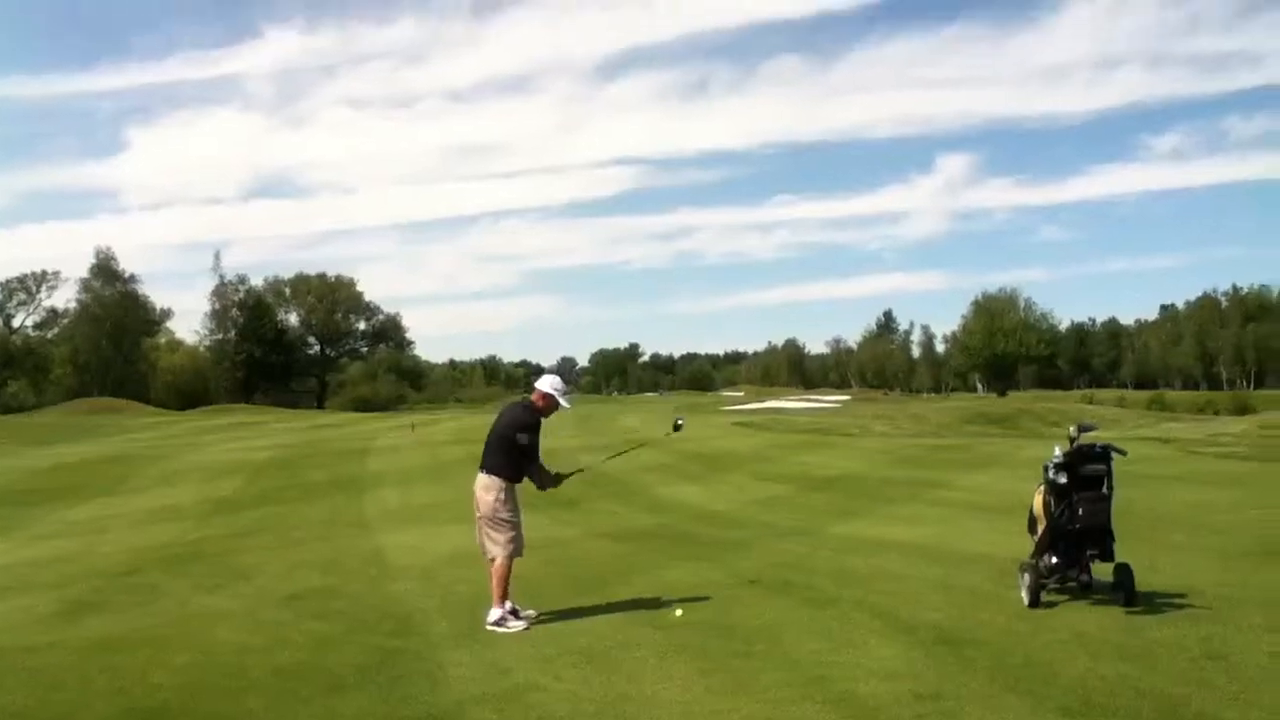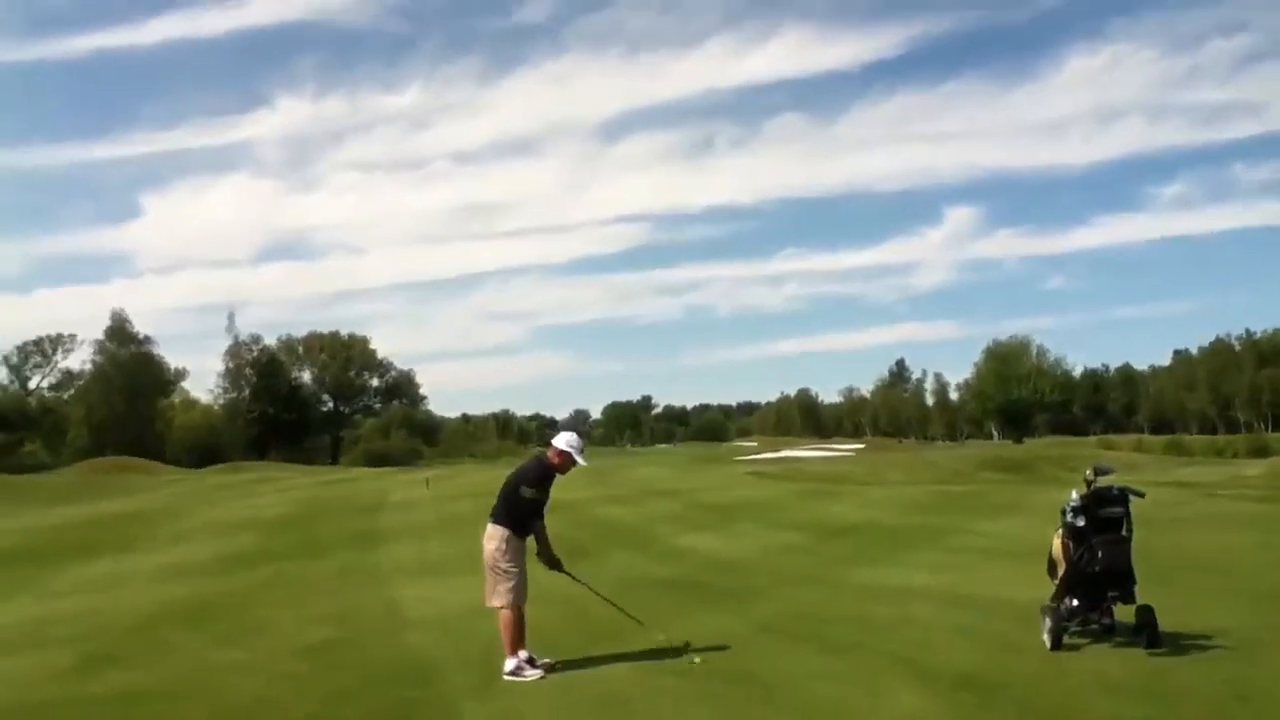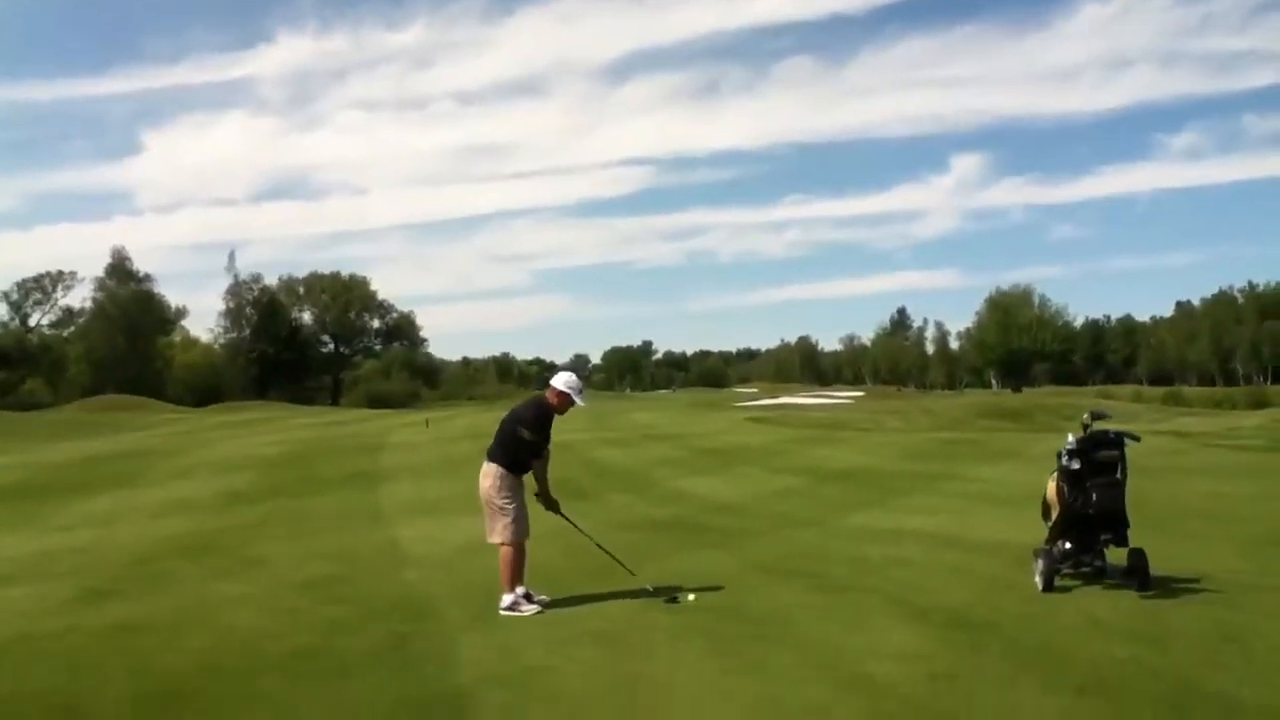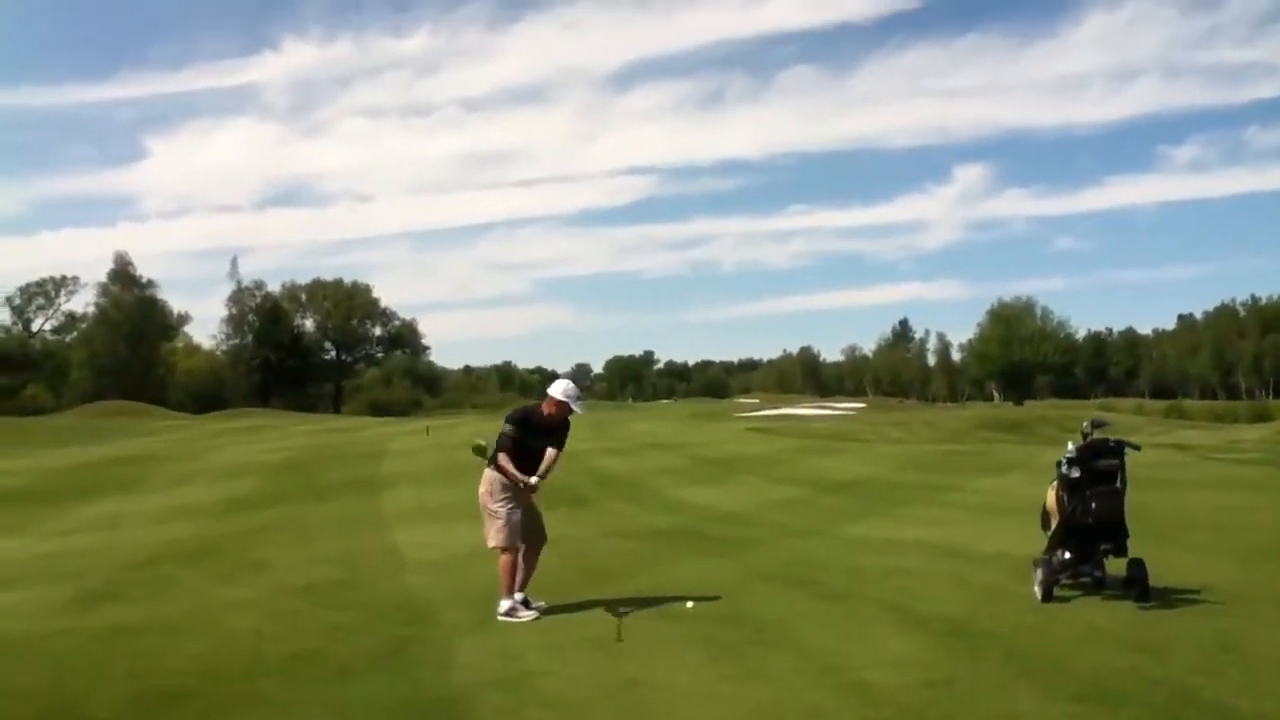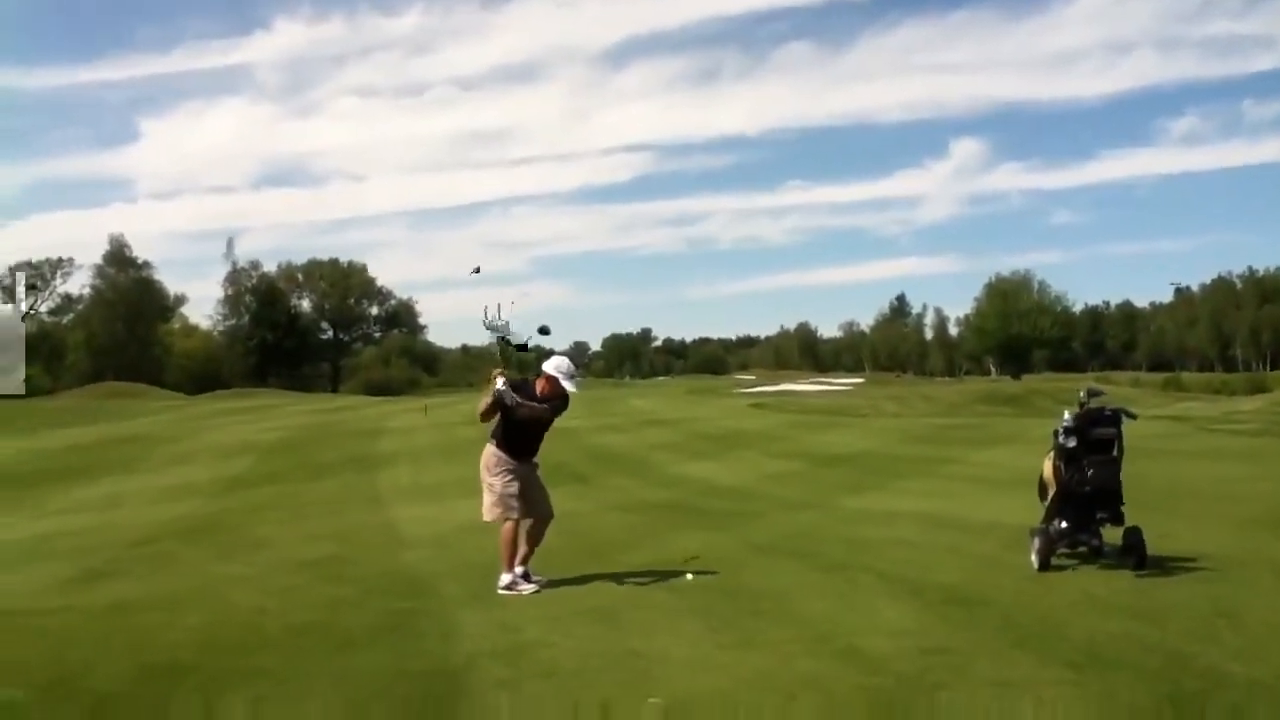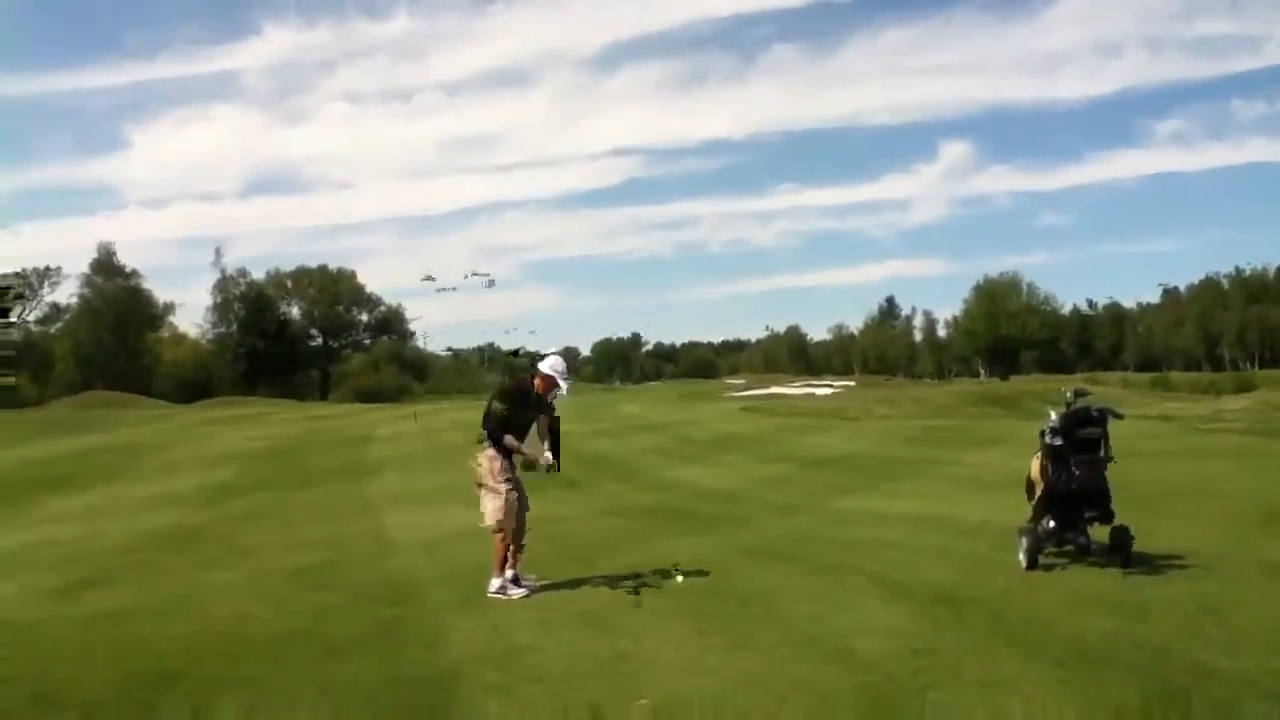
dt=0.5s
person 1, frame 1
left shoulder: (515, 410)
right shoulder: (527, 420)
right elbow: (531, 463)
left wrist: (542, 477)
right wrist: (550, 478)
left hip: (488, 482)
right hip: (498, 486)
left knee: (497, 550)
right knee: (505, 550)
left ankle: (504, 604)
right ankle: (496, 613)
person 1, frame 2
left shoulder: (543, 469)
right shoulder: (535, 473)
left elbow: (535, 517)
right elbow: (534, 519)
left wrist: (545, 550)
right wrist: (547, 552)
left hip: (511, 536)
right hip: (503, 537)
left knee: (516, 599)
right knee: (508, 600)
left ankle: (522, 654)
right ankle: (511, 663)
person 1, frame 3
left shoulder: (543, 411)
right shoulder: (531, 414)
left elbow: (543, 453)
right elbow: (535, 459)
left wrist: (543, 491)
right wrist: (546, 494)
left hip: (510, 475)
right hip: (499, 475)
left knee: (519, 536)
right knee: (509, 538)
left ankle: (520, 590)
right ankle: (508, 599)
person 1, frame 4
left shoulder: (561, 425)
right shoulder: (520, 416)
left elbow: (553, 453)
right elbow: (501, 456)
left wrist: (538, 478)
right wrist: (520, 478)
left hip: (521, 485)
right hip: (499, 483)
left knee: (536, 540)
right knee: (510, 543)
left ankle: (519, 595)
right ankle: (506, 605)
person 1, frame 5
left shoulder: (560, 399)
right shoulder: (515, 385)
left elbow: (540, 412)
right elbow: (483, 416)
left wrist: (514, 401)
right wrist: (494, 391)
left hip: (526, 461)
right hip: (499, 457)
left knee: (543, 515)
right knee: (511, 516)
left ankle: (521, 568)
right ankle: (507, 578)
person 1, frame 6
left shoulder: (539, 396)
right shoulder: (511, 391)
left elbow: (544, 424)
right elbow: (499, 433)
left wrist: (547, 451)
right wrist: (525, 453)
left hip: (503, 458)
right hip: (492, 456)
left knee: (518, 517)
right knee: (504, 519)
left ankle: (510, 573)
right ankle: (497, 582)
